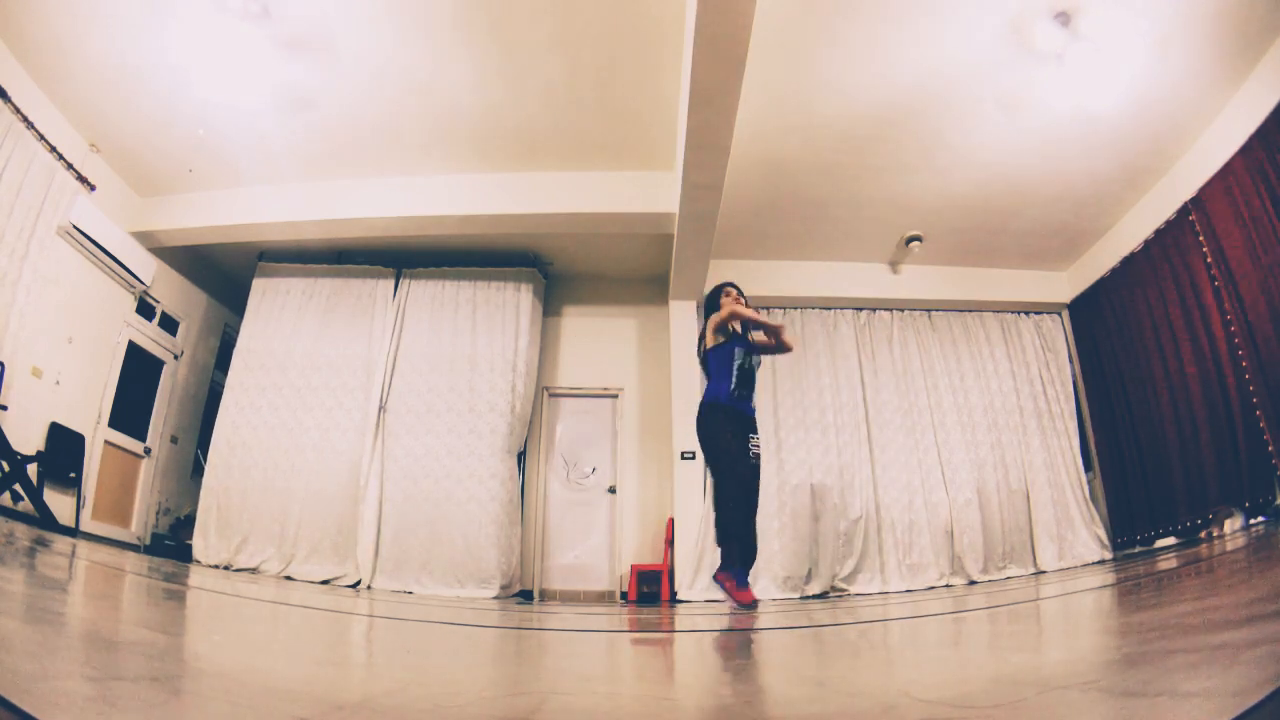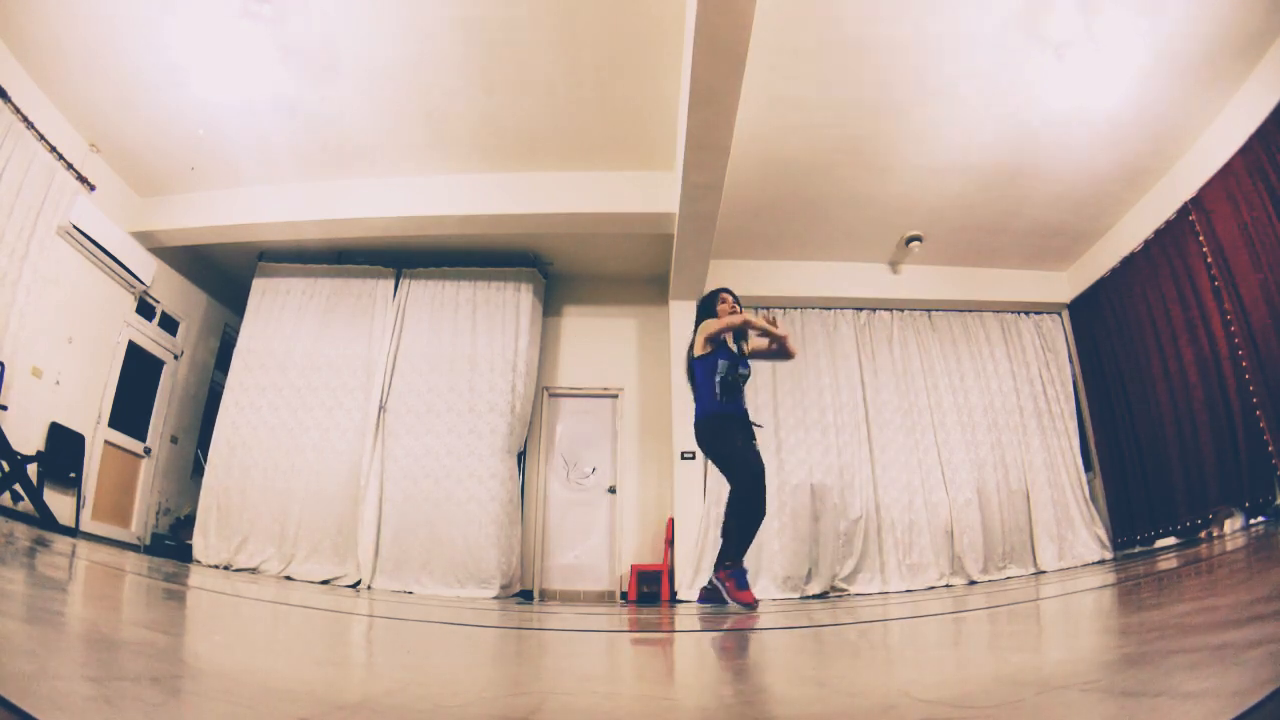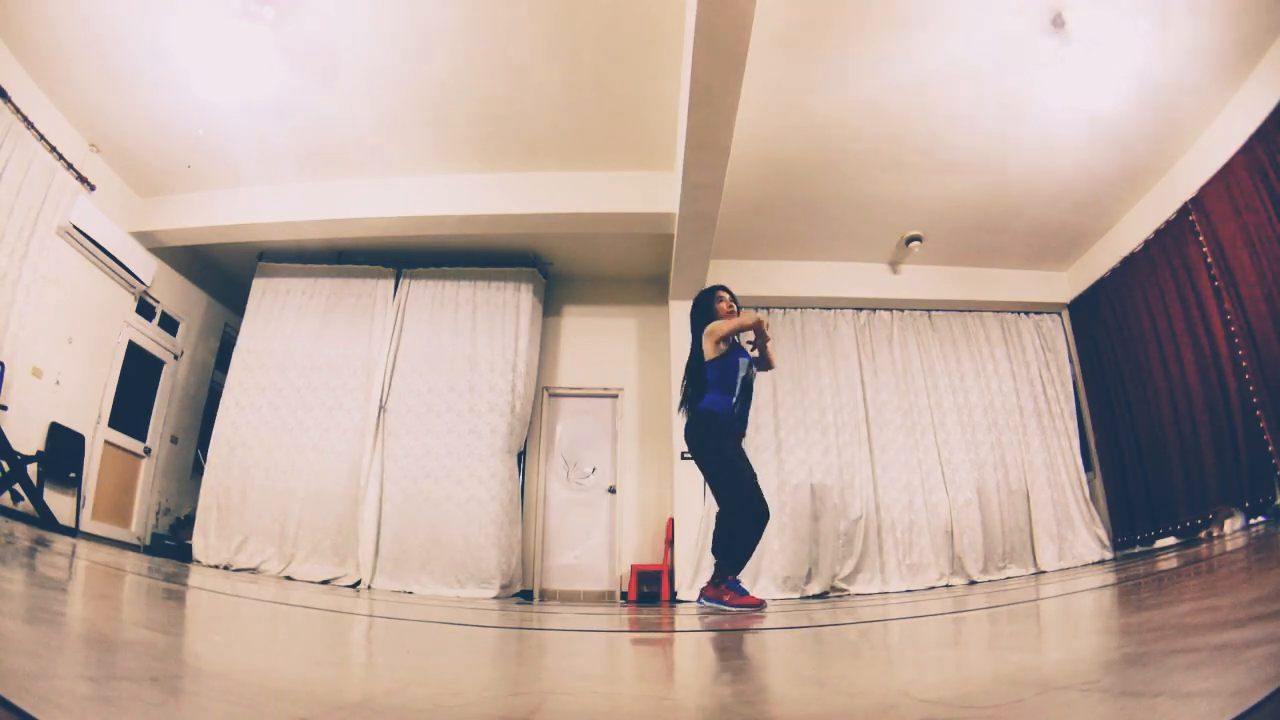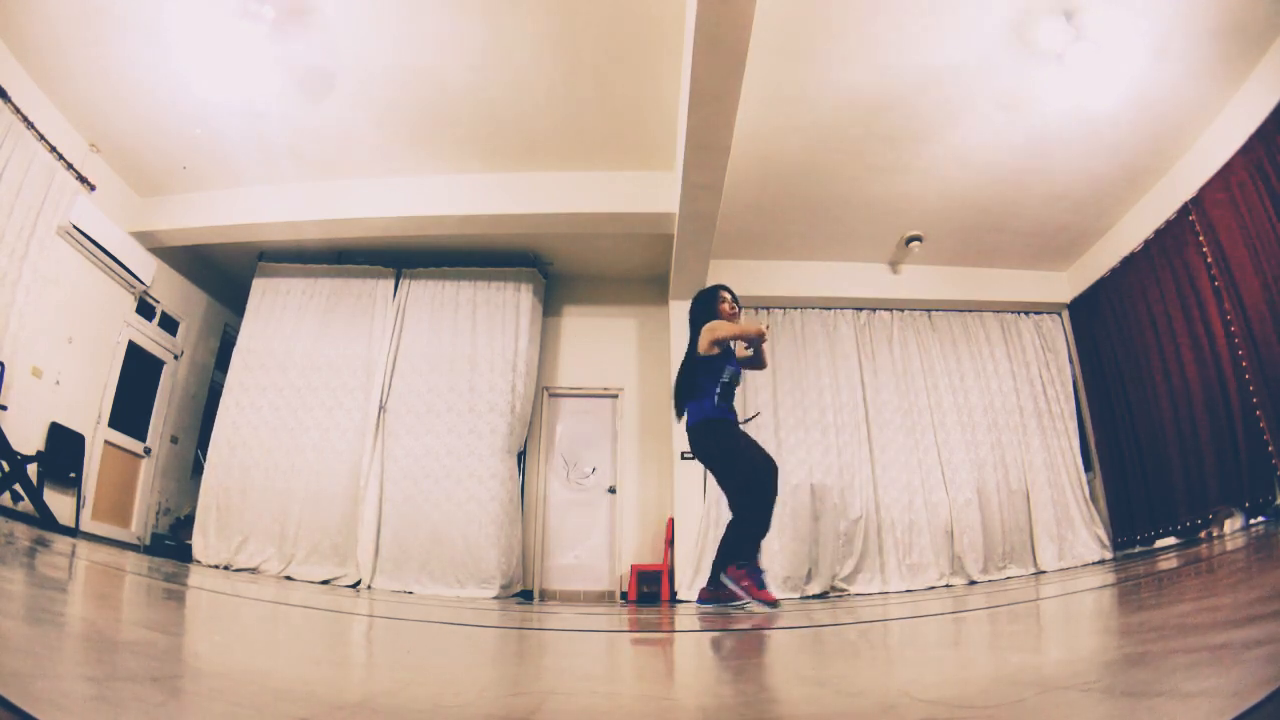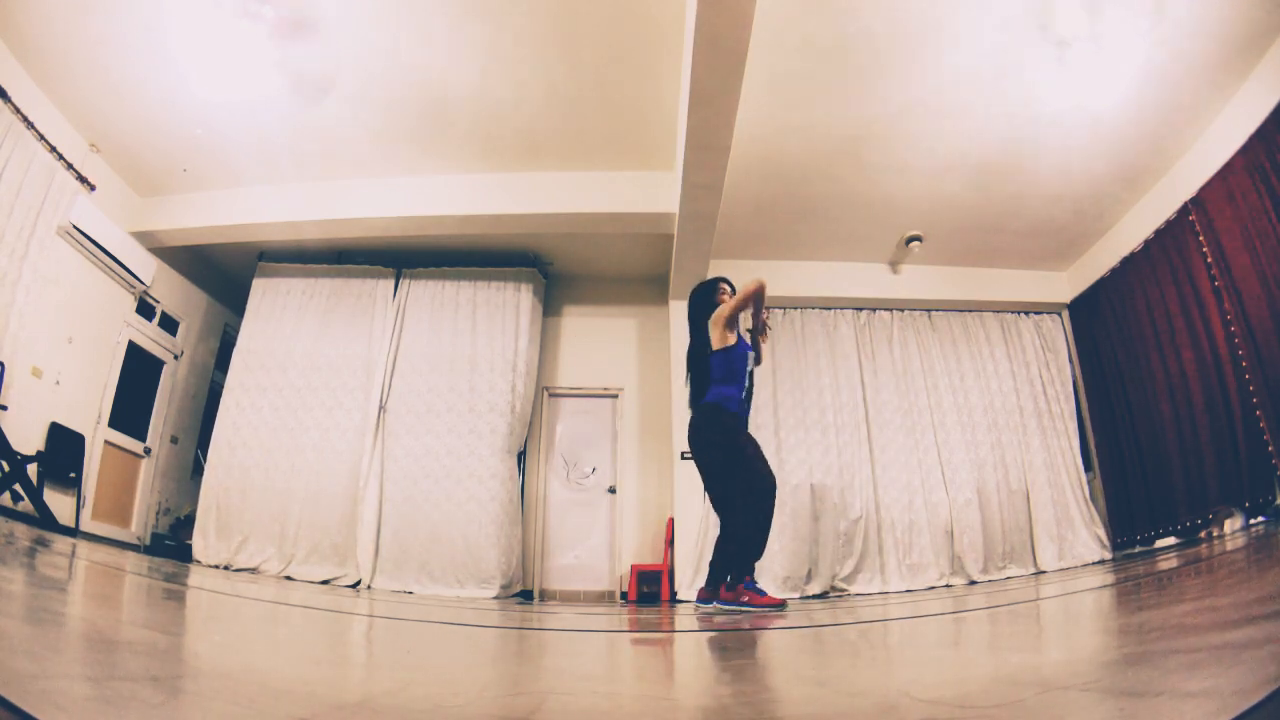
dt=0.3s
person 1, frame 1
left shoulder: (748, 337)
right shoulder: (716, 323)
left elbow: (785, 345)
right elbow: (732, 313)
left wrist: (765, 327)
right wrist: (769, 324)
left hip: (744, 420)
right hip: (716, 416)
left knee: (745, 497)
right knee: (733, 481)
left ankle: (738, 575)
right ankle: (731, 570)
person 1, frame 2
left shoulder: (744, 346)
right shoulder: (707, 330)
left elbow: (788, 353)
right elbow: (745, 320)
left wrist: (771, 330)
right wrist: (774, 332)
left hip: (739, 427)
right hip: (715, 427)
left knee: (752, 503)
right knee: (750, 477)
left ankle: (720, 583)
right ankle: (727, 570)
person 1, frame 3
left shoulder: (734, 347)
right shoulder: (713, 331)
left elbow: (767, 363)
right elbow: (755, 319)
left wrist: (762, 342)
right wrist: (760, 331)
left hip: (727, 433)
right hip: (708, 428)
left knee: (755, 511)
right knee: (741, 498)
left ankle: (717, 585)
right ankle: (722, 582)
person 1, frame 4
left shoulder: (726, 347)
right shoulder: (711, 329)
left elbow: (760, 363)
right elbow: (757, 330)
left wrist: (755, 344)
right wrist: (755, 335)
left hip: (720, 430)
right hip: (711, 429)
left knee: (747, 507)
right knee: (764, 472)
left ankle: (714, 588)
right ankle: (742, 566)
person 1, frame 5
left shoulder: (728, 336)
right shoulder: (719, 319)
left elbow: (755, 359)
right elbow: (757, 286)
left wrist: (756, 330)
right wrist: (758, 315)
left hip: (714, 426)
right hip: (719, 423)
left knee: (736, 509)
right knee: (760, 488)
left ankle: (713, 588)
right ankle: (737, 583)
